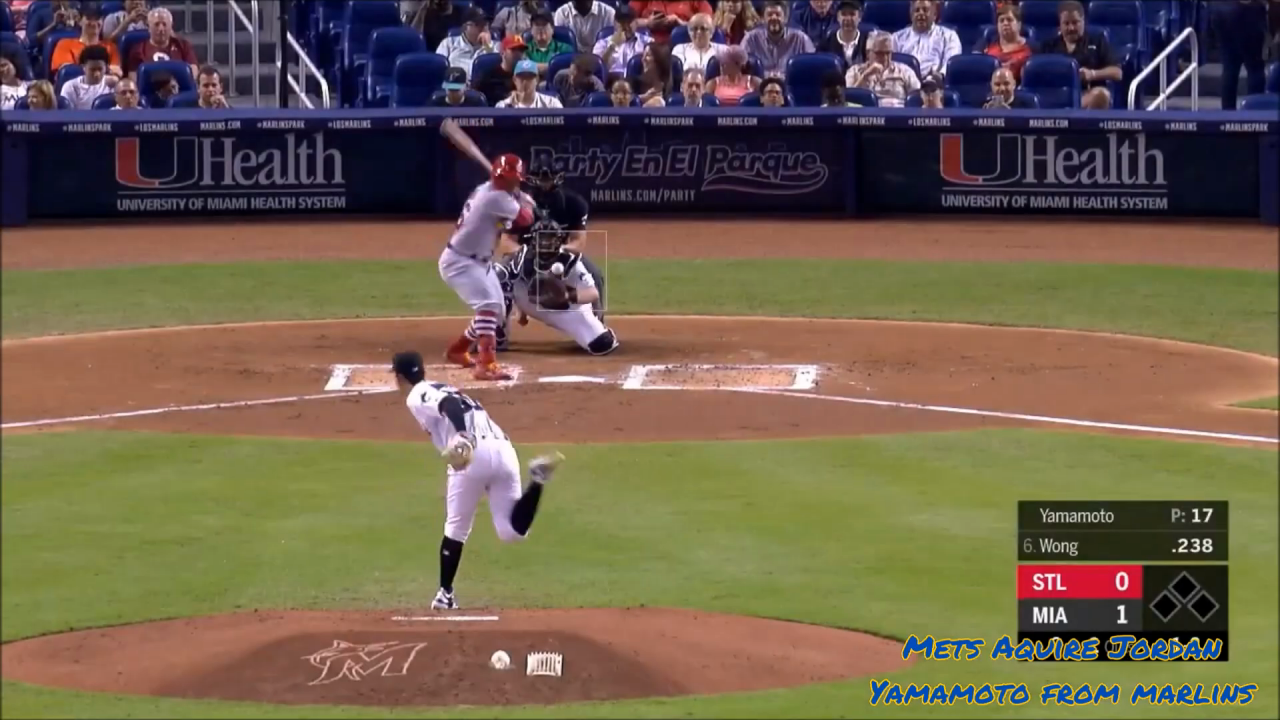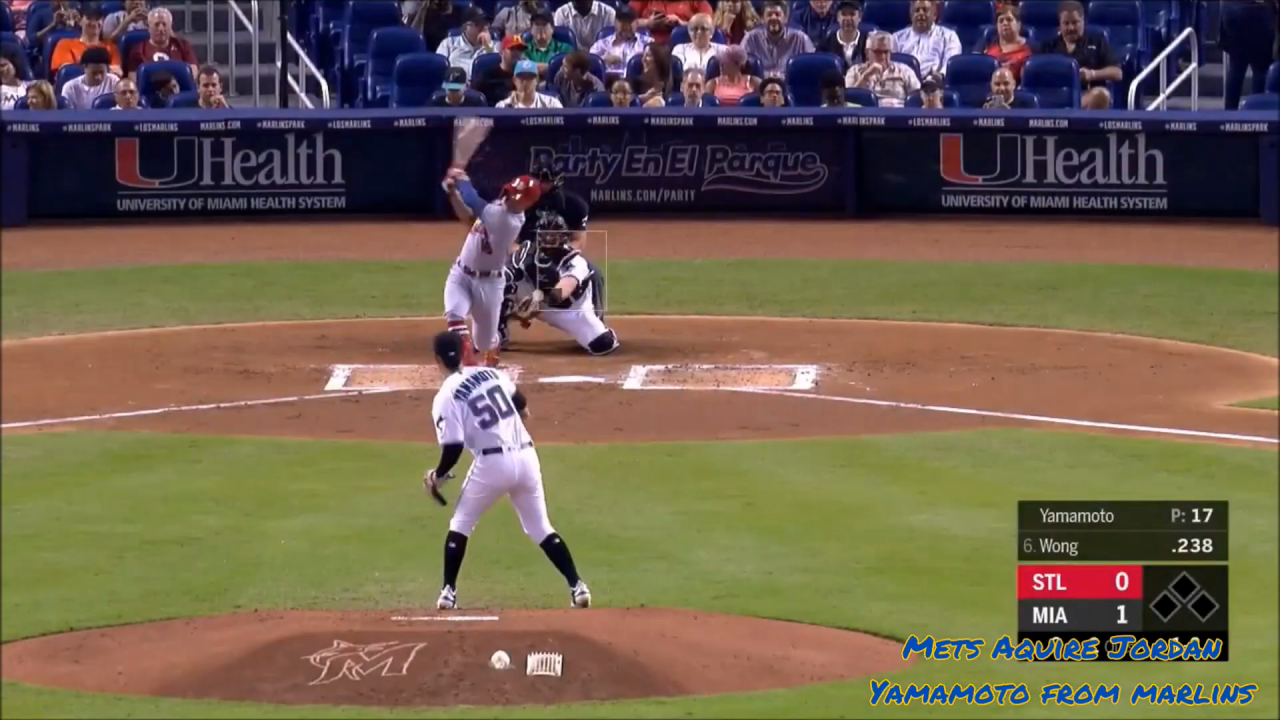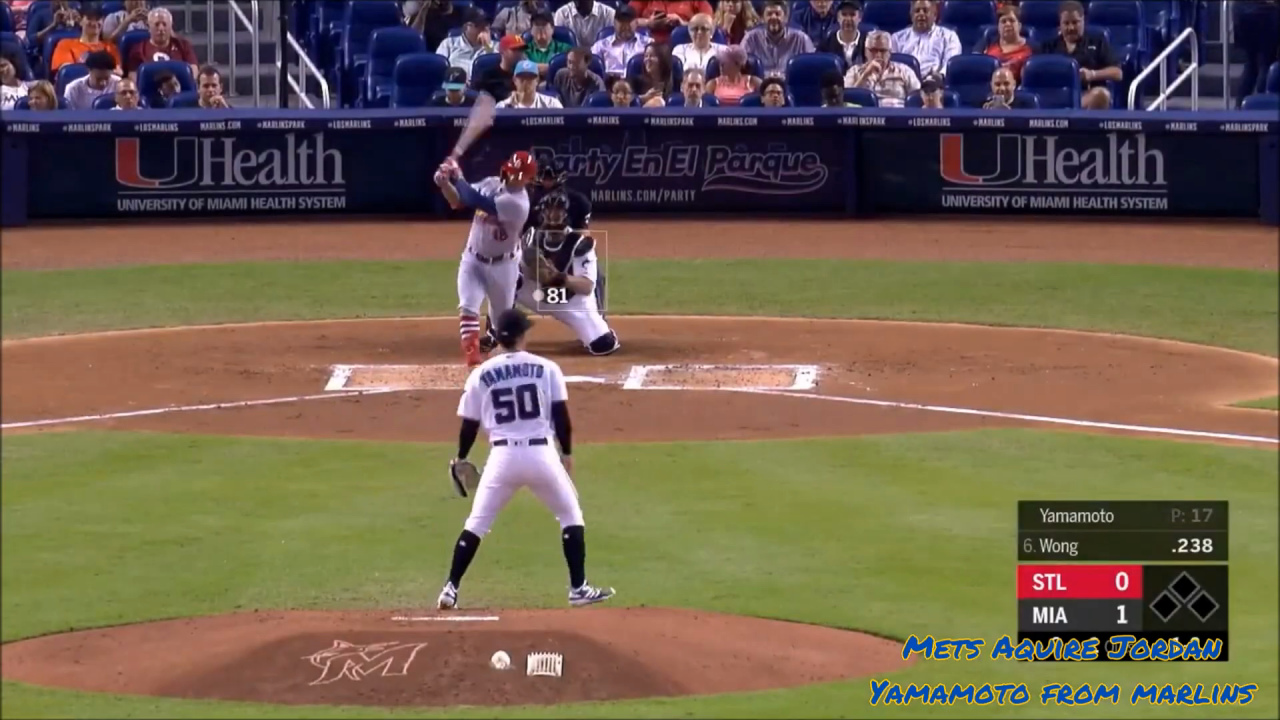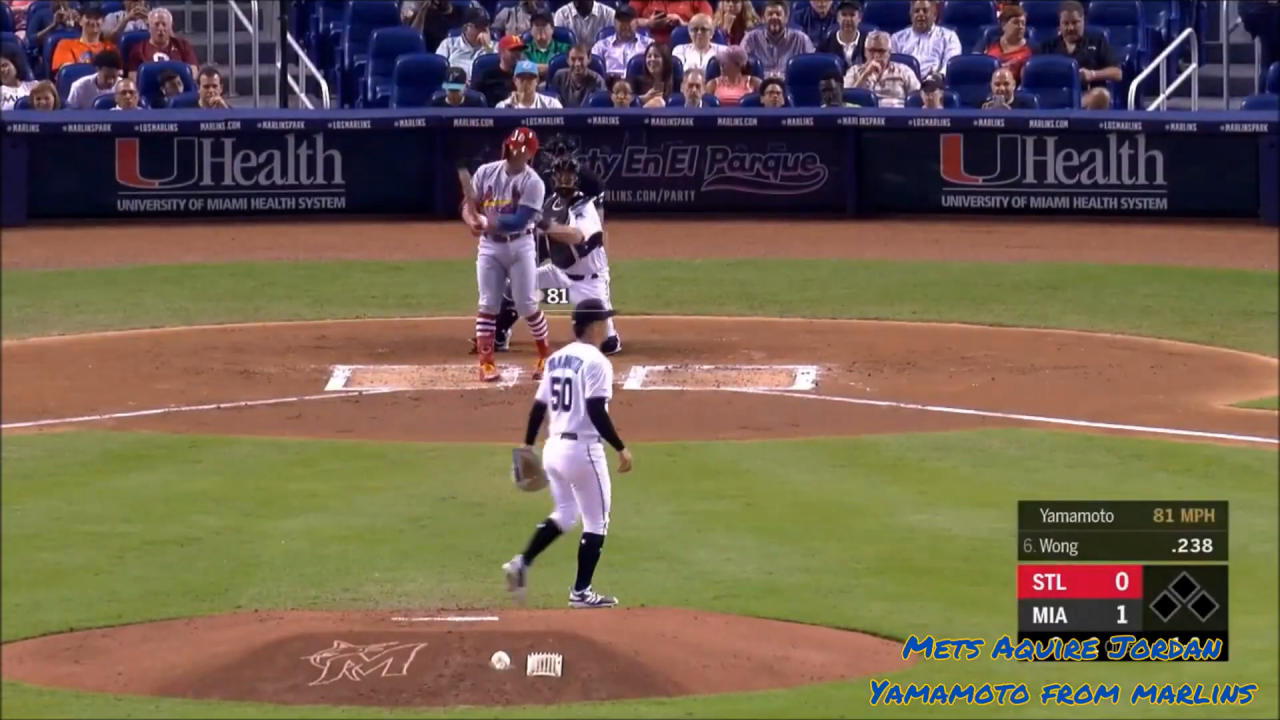
dt=0.3s
person 1, frame 1
left shoulder: (417, 397)
right shoulder: (441, 388)
left elbow: (448, 404)
left wrist: (461, 438)
left hip: (474, 453)
right hip: (504, 448)
left knee: (457, 530)
right knee: (513, 530)
left ankle: (446, 594)
right ankle: (537, 477)
person 1, frame 2
left shoulder: (446, 397)
right shoulder: (491, 373)
left elbow: (453, 448)
right elbow: (519, 399)
left wrist: (438, 475)
right wrist: (523, 414)
left hip: (492, 464)
right hip: (526, 457)
left knee: (461, 525)
right knee: (541, 529)
left ankle: (449, 591)
right ankle: (577, 587)
person 1, frame 3
left shoulder: (482, 373)
right shoulder: (548, 368)
left elbow: (469, 422)
right elbow: (561, 414)
left wrist: (461, 457)
right wrist: (566, 452)
left hip: (503, 456)
right hip: (542, 454)
left knee: (477, 525)
right knee: (571, 517)
left ankle: (450, 590)
right ankle: (579, 588)
person 1, frame 4
left shoulder: (557, 358)
right shoulder: (596, 361)
left elbow: (539, 405)
right elbow: (597, 411)
left wrist: (528, 445)
right wrist: (620, 448)
left hip: (555, 447)
right hip: (584, 450)
left knee: (564, 514)
right knee: (596, 522)
left ankle: (521, 563)
right ankle: (581, 591)
person 2, frame 1
left shoulder: (493, 194)
right shoulder: (495, 197)
right elbow: (525, 219)
right wrist: (526, 203)
left hip: (479, 263)
right hip: (459, 261)
left knee: (495, 310)
right knee: (489, 306)
left ankle: (457, 350)
right ankle: (487, 365)
person 2, frame 2
left shoulder: (508, 220)
right shoulder: (499, 208)
left elbow: (475, 205)
right elbow: (469, 218)
left wrist: (461, 180)
right wrist: (453, 190)
left hip: (488, 282)
right hip: (461, 273)
left knee: (486, 340)
right knee: (454, 314)
left ankle: (489, 350)
right ankle: (470, 365)
person 2, frame 3
left shoulder: (518, 204)
right shoulder: (492, 184)
left elbow: (476, 201)
right elbow: (457, 201)
left wrist: (457, 176)
right wrist: (445, 180)
left hip: (502, 266)
right hip: (473, 260)
right knee: (468, 308)
right ankle: (474, 362)
person 2, frame 4
left shoulder: (533, 183)
right shoulder: (486, 171)
left elbow: (522, 218)
right elbow: (469, 204)
left wrist: (492, 222)
right wrist: (472, 221)
left hip: (520, 246)
right hip: (490, 246)
left knee: (527, 303)
right knee: (488, 304)
left ankle: (545, 355)
right ankle: (485, 363)
